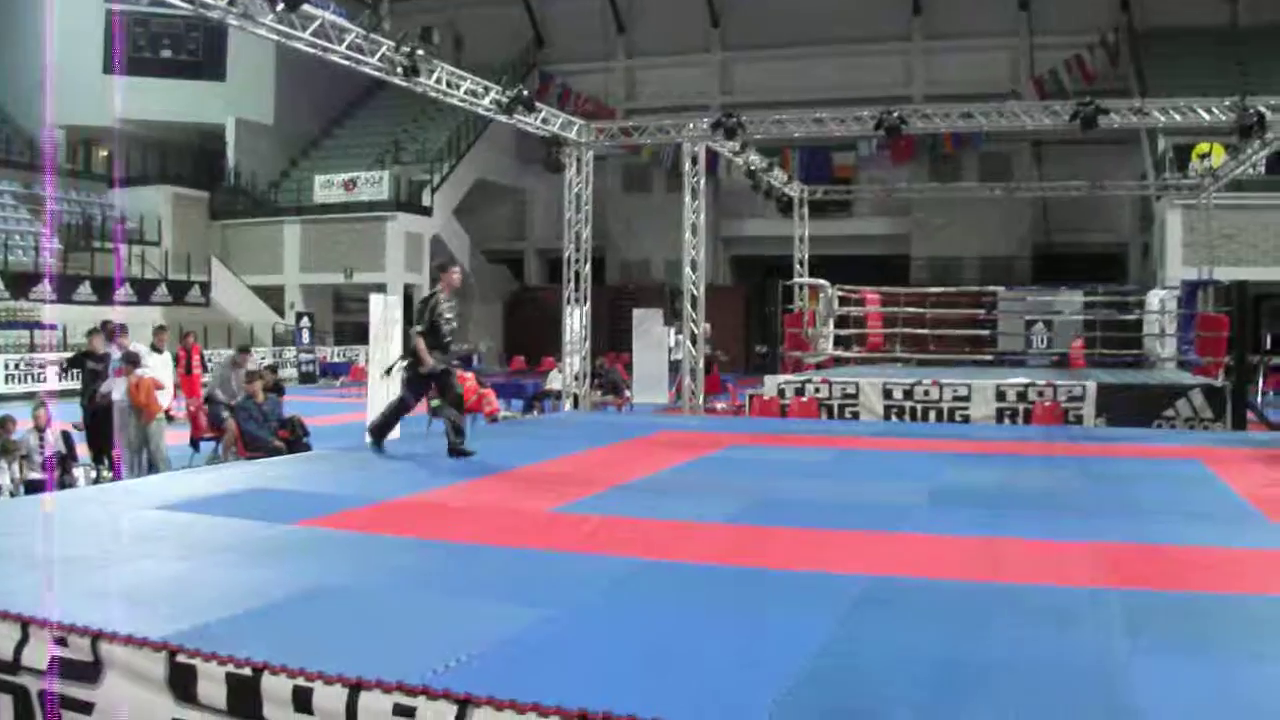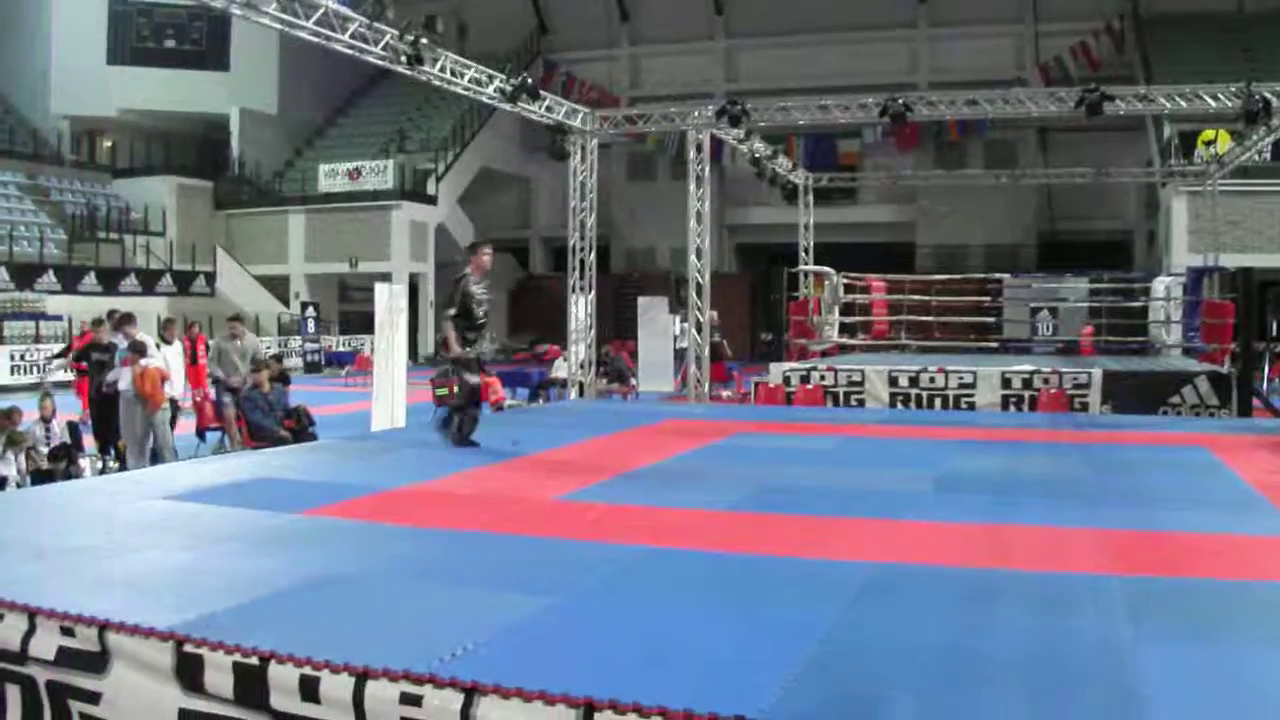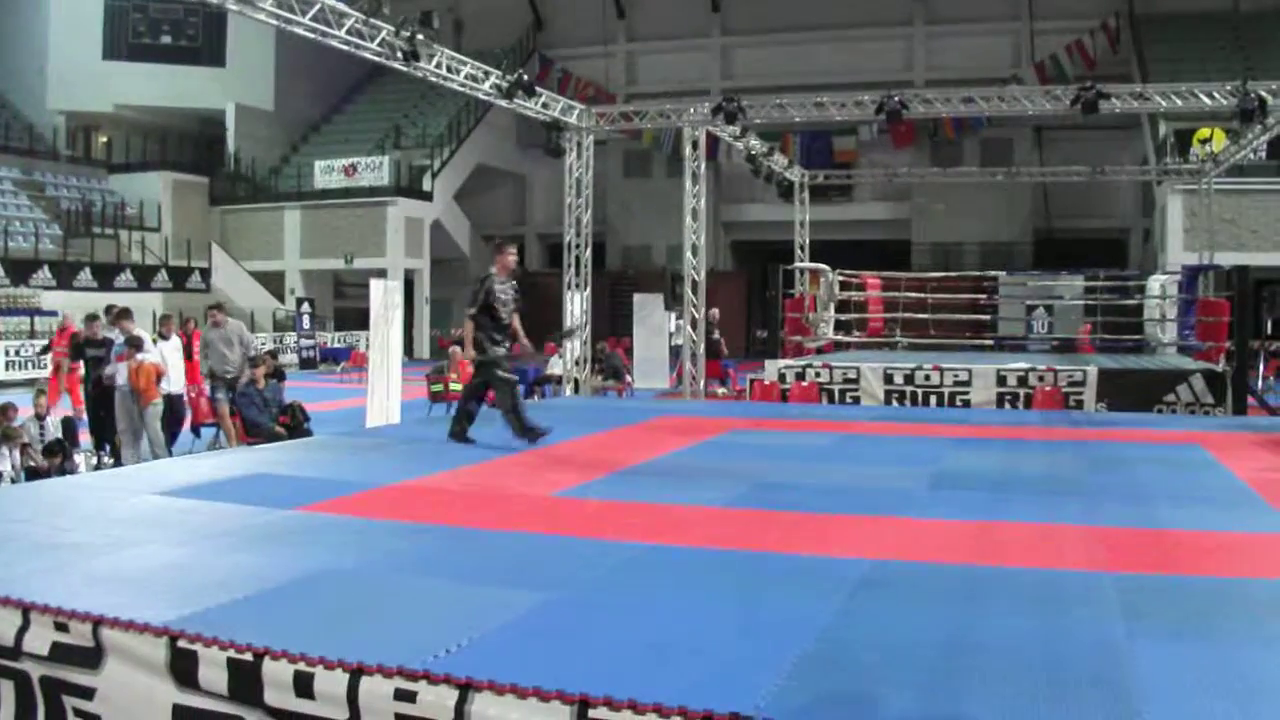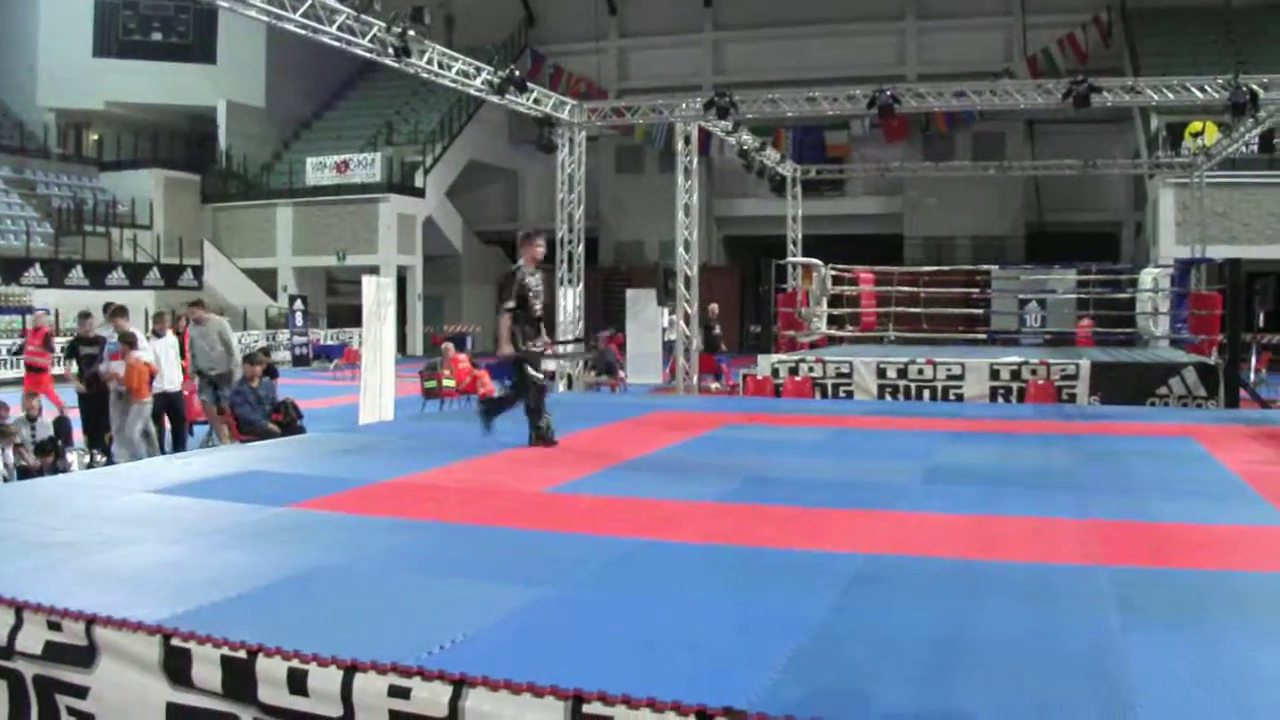
dt=0.2s
person 1, frame 1
left shoulder: (452, 301)
right shoulder: (431, 301)
right elbow: (416, 333)
right wrist: (427, 359)
left hip: (443, 360)
right hip: (425, 359)
left knee: (455, 399)
right knee: (407, 401)
left ankle: (456, 445)
right ankle: (378, 431)
person 1, frame 2
left shoulder: (484, 283)
right shoulder: (462, 283)
right elbow: (448, 317)
left wrist: (481, 340)
right wrist: (453, 345)
left hip: (476, 343)
right hip: (462, 343)
left knee: (474, 391)
right knee: (471, 386)
left ankle: (462, 434)
right ankle: (449, 422)
person 1, frame 3
left shoulder: (511, 283)
right shoulder: (487, 283)
right elbow: (471, 316)
left wrist: (522, 338)
right wrist: (469, 346)
left hip: (501, 342)
right hip: (487, 342)
left knee: (477, 388)
right knee: (507, 384)
left ankle: (458, 429)
right ankle: (525, 430)
person 1, frame 4
left shoulder: (537, 274)
right shoulder: (517, 274)
right elbow: (506, 312)
left wrist: (543, 335)
right wrist: (504, 344)
left hip: (534, 339)
right hip: (519, 340)
left knee: (524, 386)
right knee: (536, 385)
left ankle: (489, 408)
right ankle: (540, 434)
